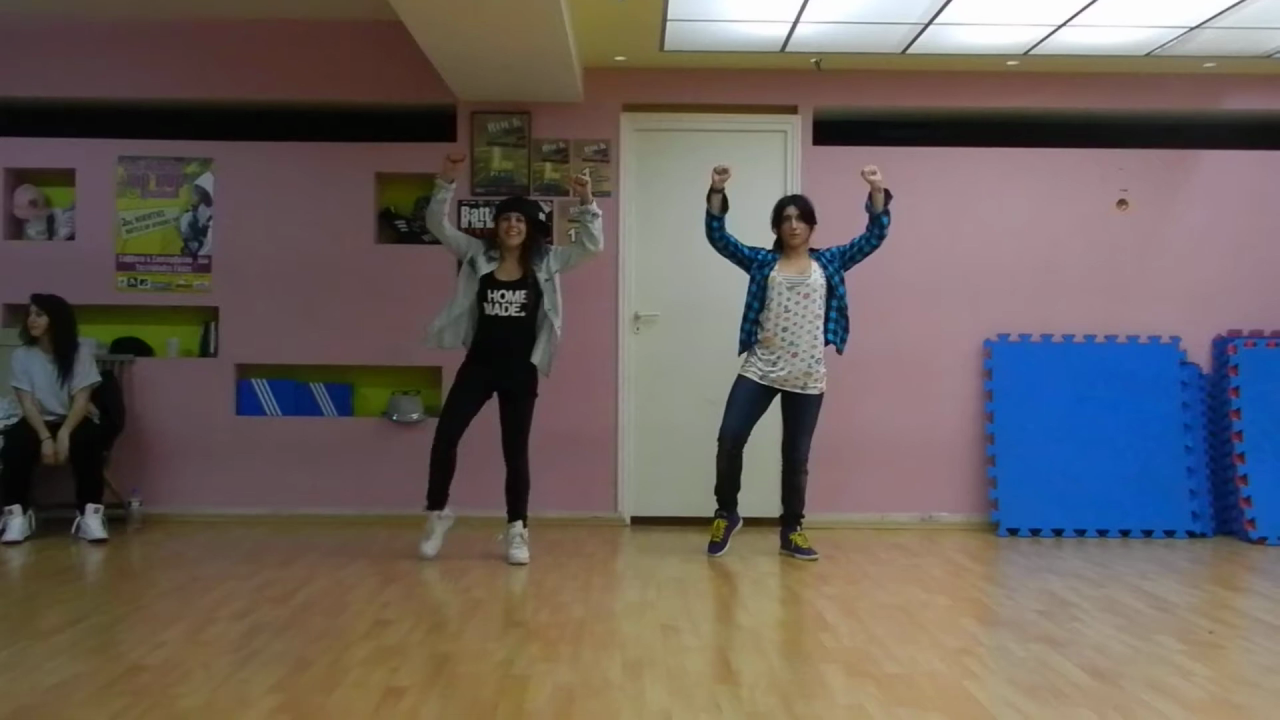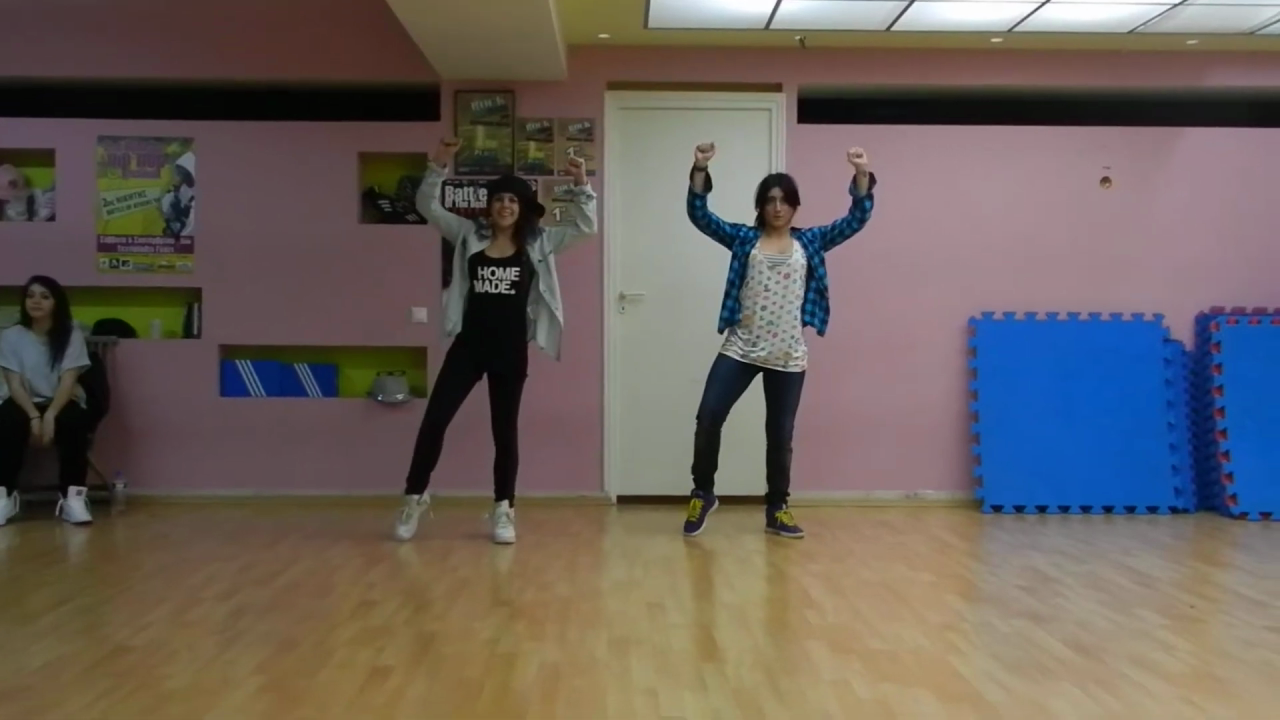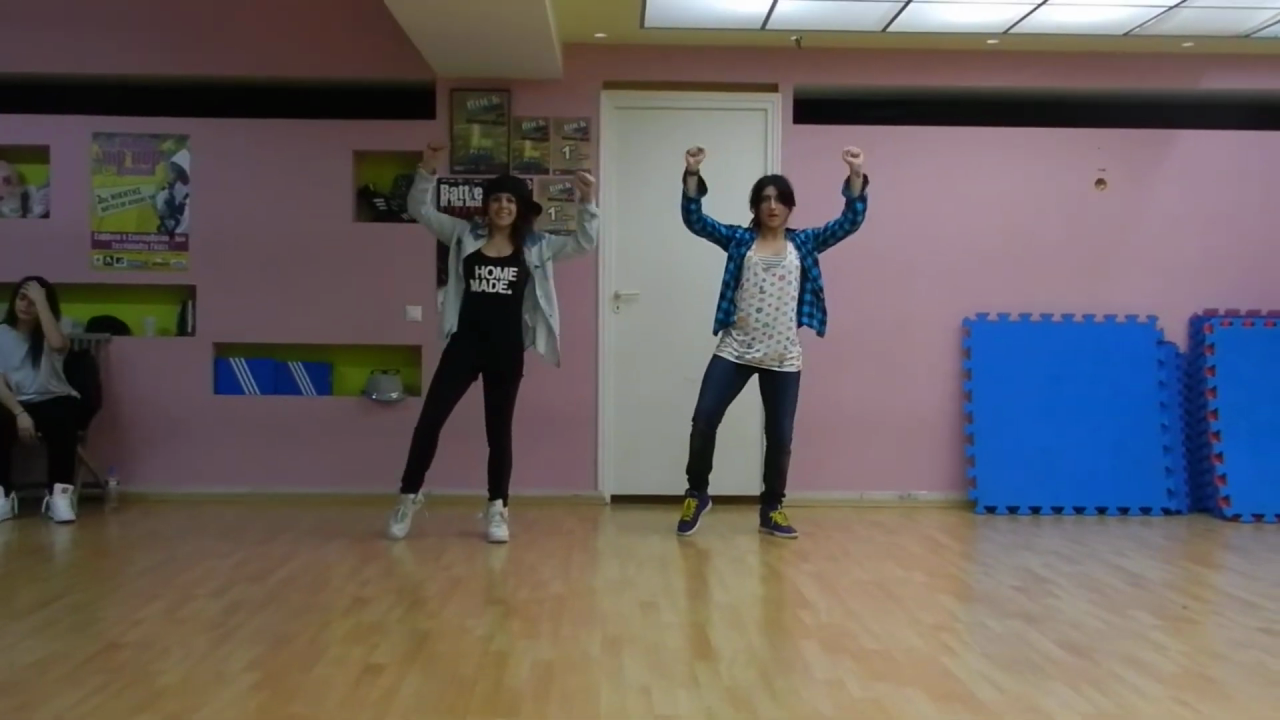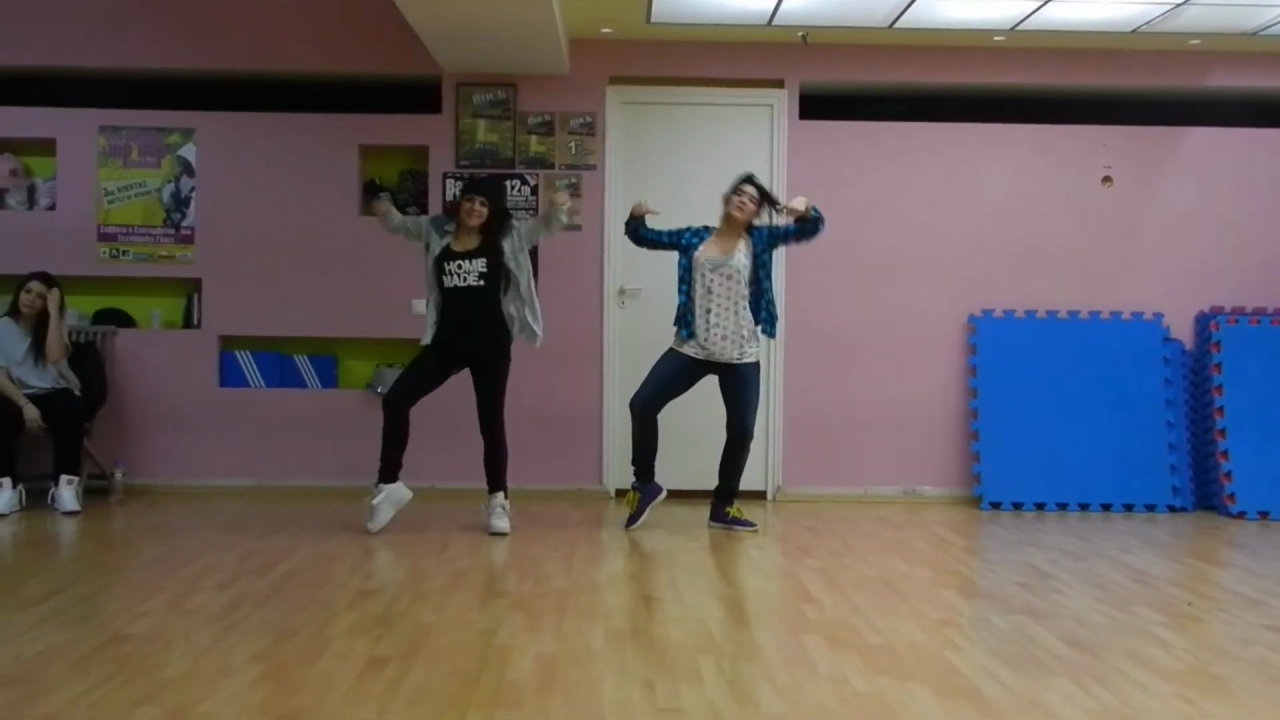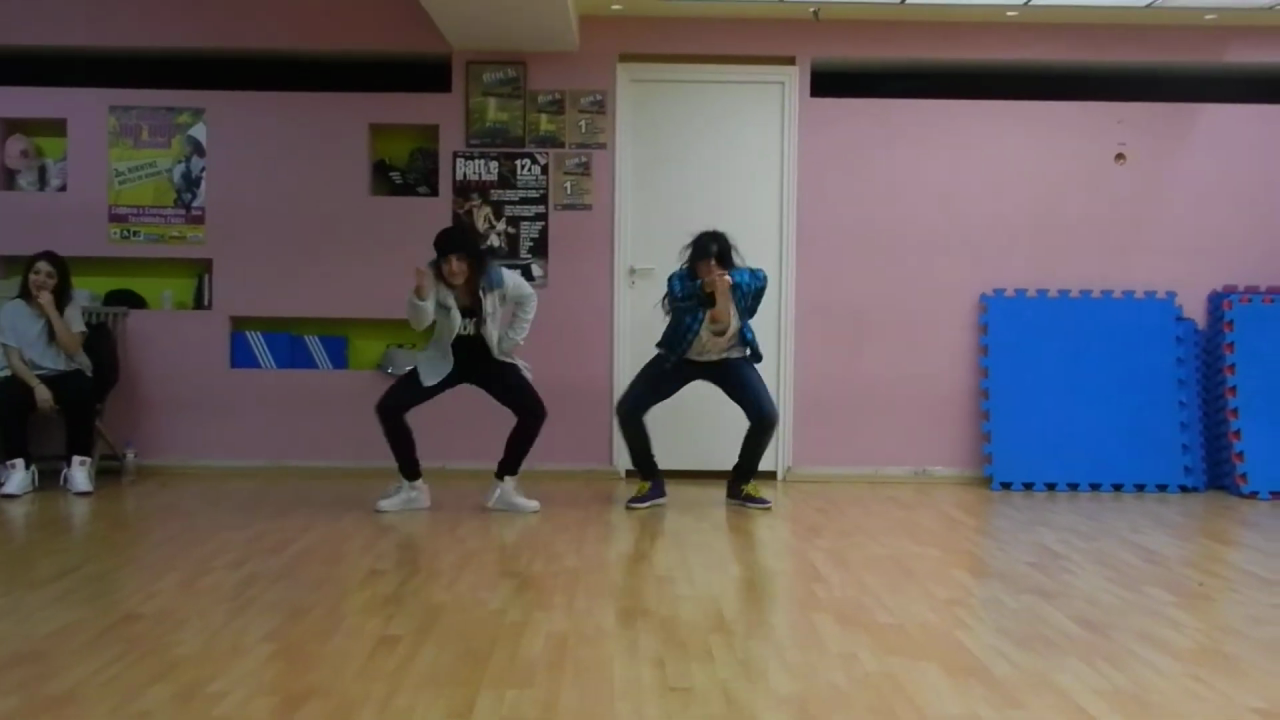
dt=1s
person 1, frame 1
left shoulder: (546, 262)
right shoulder: (478, 255)
left elbow: (593, 245)
right elbow: (437, 224)
left wrist: (586, 203)
right wrist: (446, 183)
left hip: (520, 370)
right hip: (479, 364)
left knee: (515, 451)
right knee: (445, 436)
left ankle: (517, 532)
right ankle: (437, 516)
person 1, frame 2
left shoulder: (538, 242)
right shoulder: (469, 235)
left elbow: (585, 226)
right elbow: (428, 206)
left wrist: (581, 185)
right wrist: (439, 166)
left hip: (510, 349)
right hip: (469, 345)
left knee: (505, 430)
right knee: (434, 420)
left ankle: (503, 511)
right ankle: (415, 498)
person 1, frame 3
left shoulder: (536, 246)
right shoulder: (465, 235)
left elbow: (585, 242)
right elbow: (421, 210)
left wrist: (587, 200)
right wrist: (427, 171)
left hip: (506, 351)
right hip: (465, 345)
left knee: (499, 431)
right knee: (430, 420)
left ankle: (497, 510)
right ankle: (408, 497)
person 1, frame 4
left shoulder: (507, 237)
right shoulder: (438, 232)
left elbow: (548, 225)
right elbow: (399, 226)
left wrist: (557, 207)
right wrist: (385, 210)
left hip: (490, 342)
right hip: (446, 340)
left knee: (491, 421)
right knee: (394, 401)
left ankle: (497, 503)
right ankle: (389, 487)
person 1, frame 5
left shoulder: (495, 277)
right shoulder: (433, 276)
left elbow: (527, 298)
right elbow: (419, 322)
left wrist: (510, 341)
right wrist: (421, 292)
left hip: (488, 358)
right hip: (445, 359)
left knee: (535, 411)
right knee: (388, 408)
left ankle: (504, 486)
right ankle: (413, 487)
person 2, frame 1
left shoulder: (829, 262)
right shoulder: (762, 261)
left elbow: (874, 237)
right elbow: (718, 237)
left wrist: (877, 191)
right wrist: (717, 191)
left hip: (808, 377)
right hip: (760, 370)
left knee: (797, 455)
right knee: (730, 439)
left ankle: (792, 531)
right ankle: (726, 514)
person 2, frame 2
left shoulder: (810, 242)
right shoulder: (744, 238)
left elbow: (856, 219)
right elbow: (699, 215)
left wrist: (862, 174)
right wrist: (700, 169)
left hip: (788, 356)
right hip: (741, 349)
left knee: (780, 434)
right knee: (708, 417)
left ankle: (777, 509)
right ankle: (703, 494)
person 2, frame 3
left shoulder: (804, 243)
right shoulder: (739, 240)
left elbow: (850, 221)
right elbow: (694, 219)
left wrist: (856, 175)
right wrist: (692, 173)
left hip: (783, 357)
right hip: (736, 350)
left knee: (780, 435)
right knee: (704, 419)
left ankle: (771, 509)
right ankle: (697, 494)
person 2, frame 4
left shoulder: (760, 241)
right shoulder: (694, 238)
left elbow: (810, 230)
right elbow: (643, 237)
left wrist: (806, 211)
right wrist: (635, 218)
left hip: (740, 354)
right hip: (691, 348)
left knee: (742, 431)
right knee: (642, 405)
left ankle: (723, 505)
right ankle: (645, 485)
person 2, frame 5
left shoulder: (742, 280)
right shoulder: (681, 280)
left elbow: (760, 280)
right elbow: (679, 298)
right wrist: (706, 288)
left hip: (729, 358)
right hip: (680, 359)
left knee: (766, 416)
right knee: (627, 409)
left ankle: (742, 483)
right ankle: (651, 482)
person 3, frame 1
left shoulder: (80, 352)
right shoulder: (21, 356)
left elbow: (82, 400)
right elbow: (27, 403)
left wrist: (64, 433)
right wrist: (45, 437)
left hip: (73, 420)
right hip: (38, 422)
left knee: (88, 440)
left ankle: (90, 515)
person 3, frame 2
left shoulder: (72, 336)
left elbow: (68, 381)
left wrist: (50, 415)
right wrist: (33, 416)
left hip: (61, 403)
right hip: (24, 403)
left knee: (75, 423)
left ankle: (73, 497)
person 3, frame 3
left shoulder: (51, 329)
left elbow: (57, 344)
left wrist: (40, 301)
left hip: (51, 401)
left knee: (65, 418)
left ankle: (60, 495)
person 3, frame 4
left shoulder: (55, 324)
left elbow: (55, 356)
left wrist: (53, 310)
right wrist: (25, 405)
left hip: (54, 394)
left knee: (71, 409)
left ankle: (66, 486)
person 3, frame 5
left shoulder: (69, 308)
left elbow: (72, 349)
left wrist: (51, 310)
right wrist: (36, 386)
left hip: (67, 375)
right hip: (30, 377)
left knee: (83, 390)
left ankle: (79, 466)
